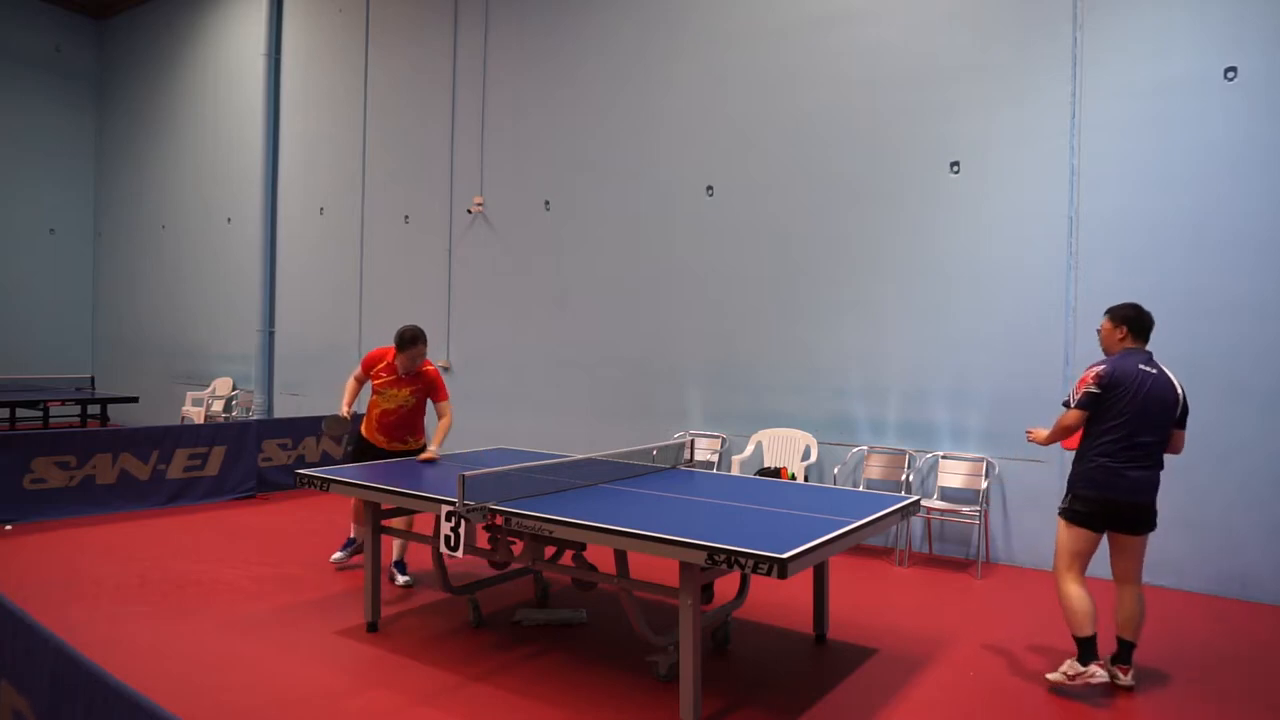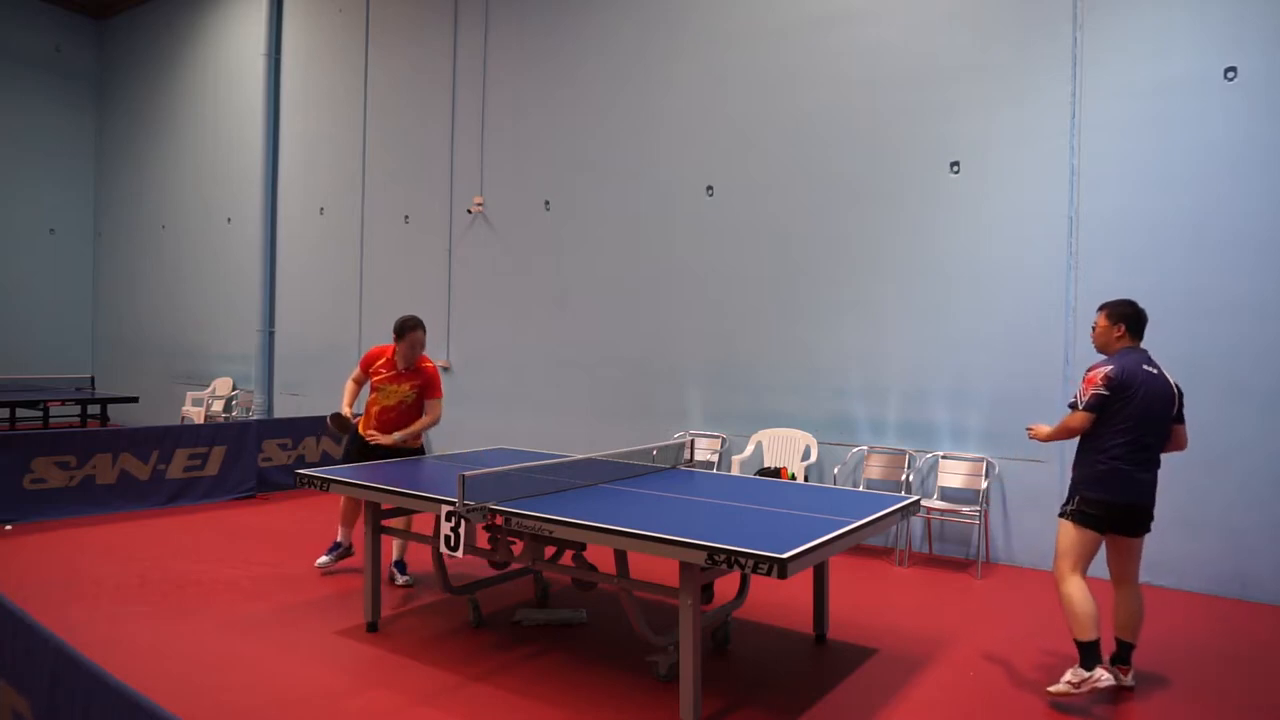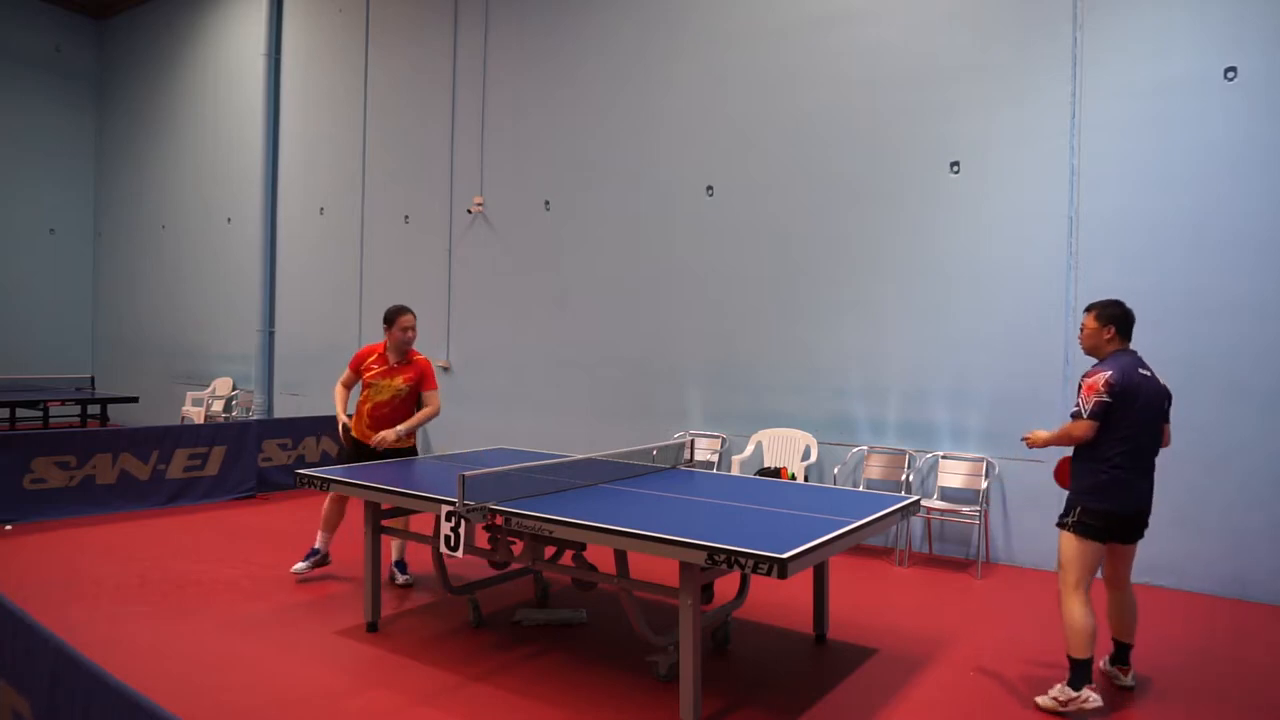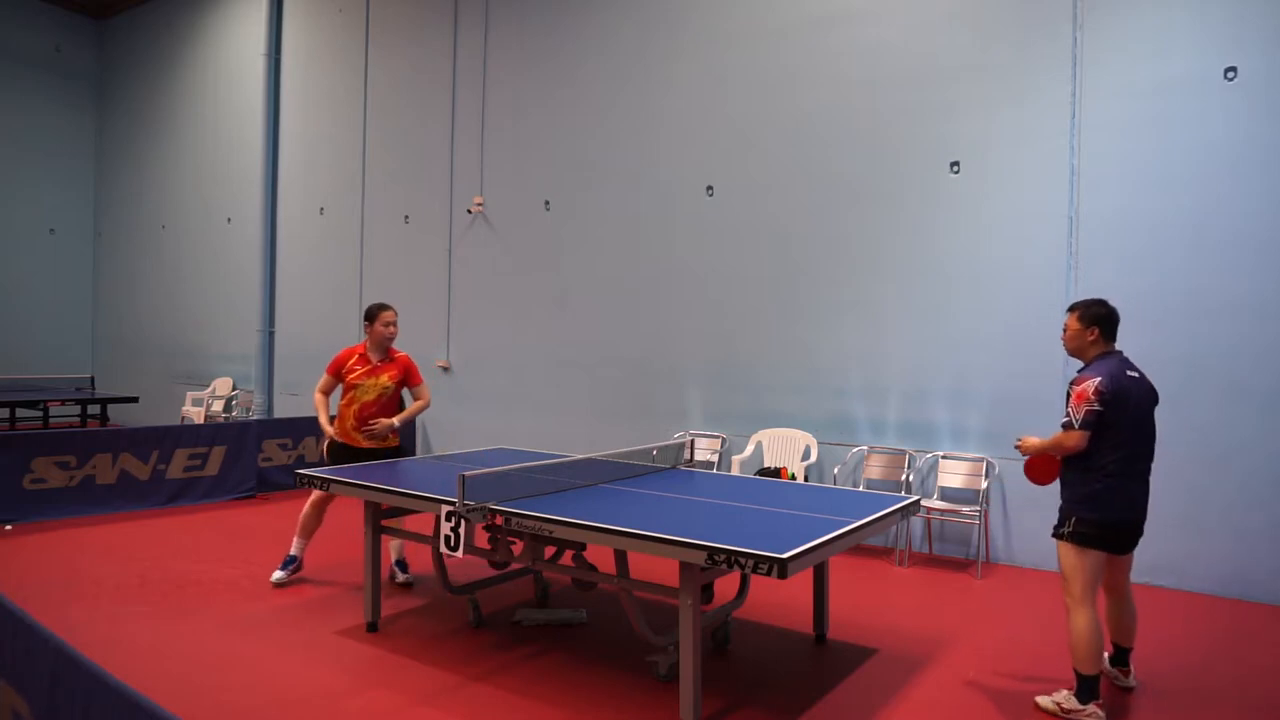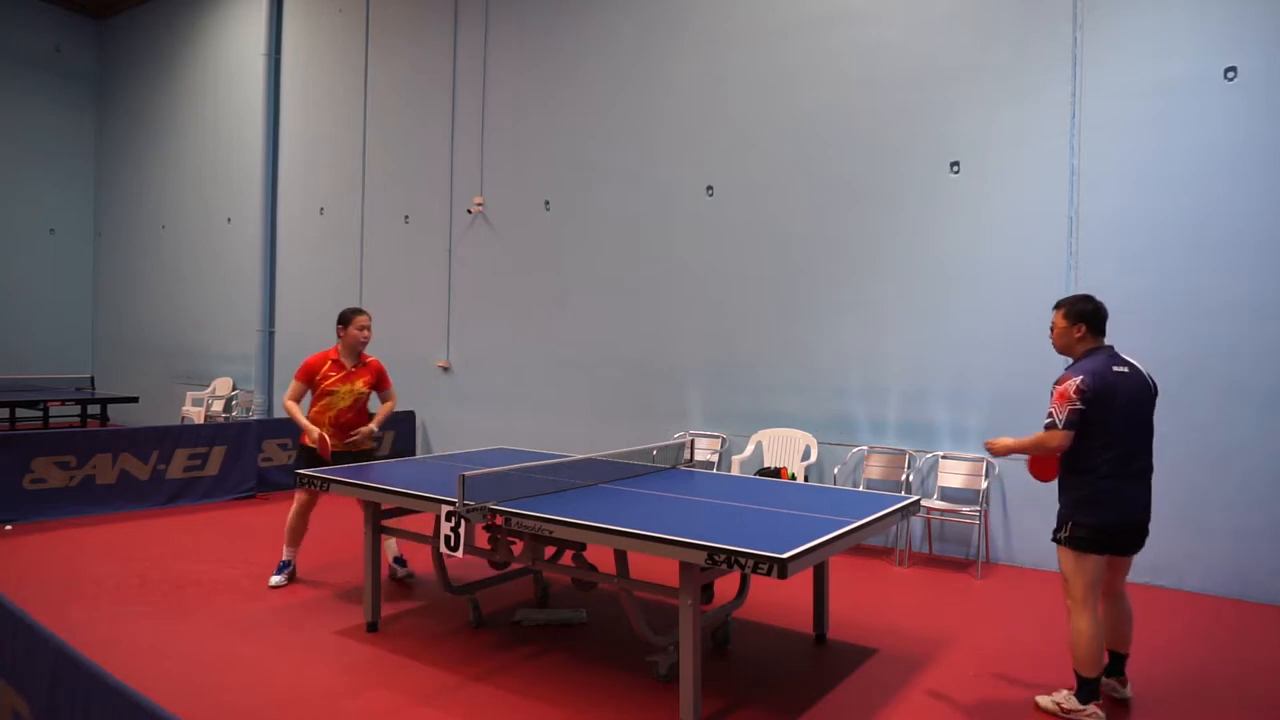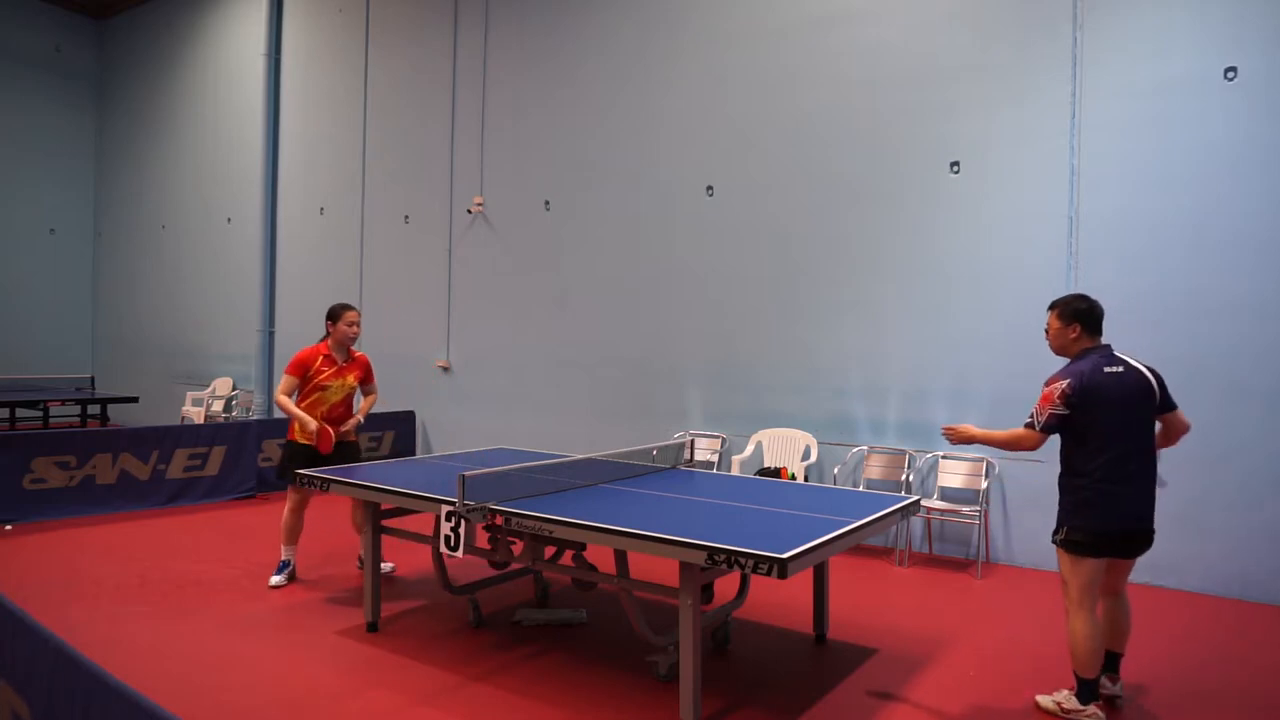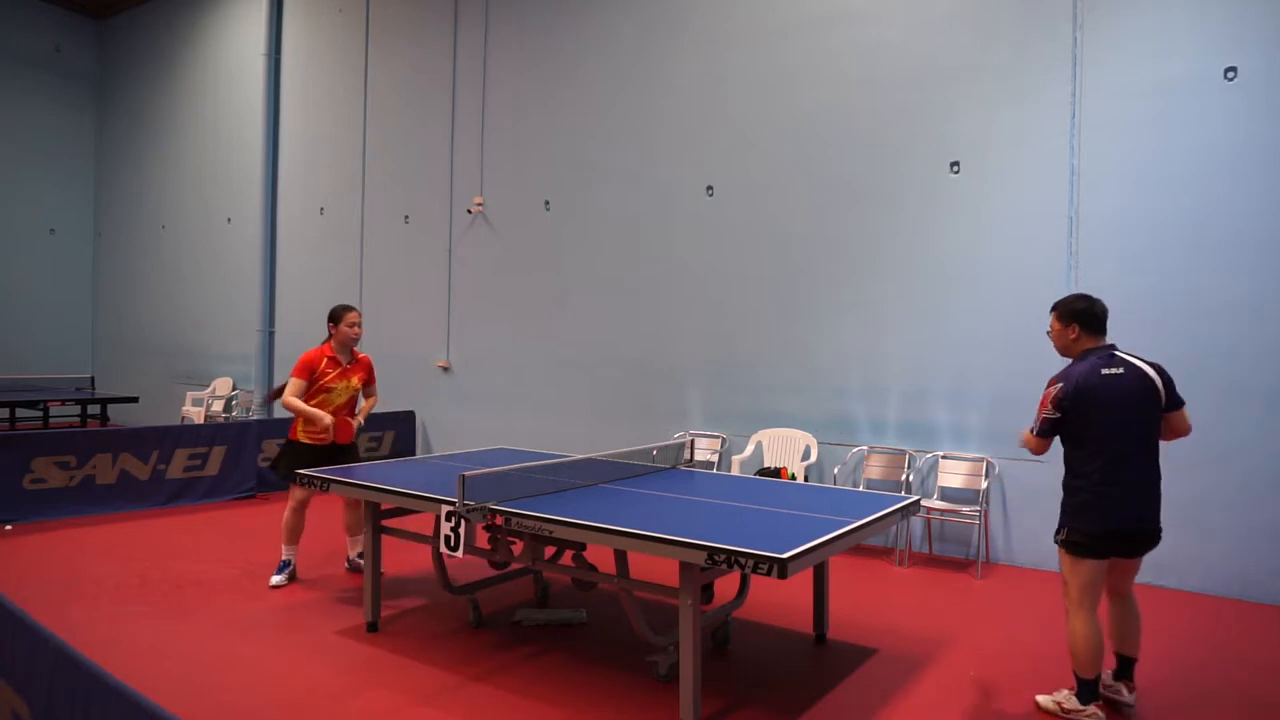
dt=0.2s
person 1, frame 1
left shoulder: (1103, 371)
right shoulder: (1171, 384)
left elbow: (1071, 422)
right elbow: (1176, 444)
left wrist: (1046, 437)
left hip: (1093, 487)
right hip: (1141, 493)
left knee: (1068, 573)
right knee: (1129, 581)
left ankle: (1087, 662)
right ankle: (1122, 664)
person 1, frame 2
left shoulder: (1106, 371)
right shoulder: (1166, 381)
left elbow: (1078, 423)
right elbow: (1178, 440)
left wrist: (1047, 433)
left hip: (1096, 489)
right hip: (1139, 493)
left knee: (1069, 574)
right knee: (1126, 581)
left ankle: (1090, 668)
right ankle: (1122, 665)
person 1, frame 3
left shoulder: (1103, 375)
right shoulder: (1154, 381)
left elbow: (1081, 432)
right elbow: (1163, 439)
left wrist: (1045, 439)
left hip: (1095, 497)
right hip: (1136, 499)
left knee: (1073, 589)
right knee: (1119, 584)
left ankle: (1081, 687)
right ankle: (1121, 665)
person 1, frame 4
left shoulder: (1091, 381)
right shoulder: (1142, 380)
left elbow: (1073, 442)
left wrist: (1038, 446)
left hip: (1090, 507)
right hip: (1131, 506)
left knee: (1079, 601)
right knee: (1118, 589)
right ankle: (1120, 667)
person 1, frame 5
left shoulder: (1077, 379)
right shoulder: (1139, 375)
left elbow: (1057, 442)
left wrist: (1008, 445)
left hip: (1089, 510)
right hip: (1135, 508)
left knee: (1082, 604)
right knee: (1114, 593)
right ankle: (1116, 677)
person 1, frame 6
left shoulder: (1068, 382)
right shoulder: (1142, 373)
left elbow: (1028, 439)
right elbow: (1178, 427)
left wrist: (975, 435)
left hip: (1089, 513)
right hip: (1138, 511)
left knee: (1080, 605)
right knee: (1114, 592)
right ankle: (1109, 676)
person 1, frame 7
left shoulder: (1065, 385)
right shoulder: (1150, 373)
left elbow: (1037, 445)
right elbow: (1179, 427)
left wrist: (1029, 436)
left hip: (1089, 514)
right hip: (1141, 512)
left knee: (1080, 607)
right knee: (1121, 592)
right ankle: (1123, 680)
person 2, frame 1
left shoulder: (431, 376)
right shoulder: (376, 358)
left elbow: (445, 417)
right elbow: (356, 379)
left wrist: (433, 448)
right wrist: (346, 405)
left hip: (408, 447)
right hip: (370, 439)
left ankle: (397, 563)
right ankle: (355, 540)
person 2, frame 2
left shoulder: (429, 372)
right shoulder: (375, 356)
left elbow: (433, 416)
right elbow: (354, 381)
left wrist: (395, 438)
right wrist: (346, 406)
left hip: (405, 446)
right hip: (366, 437)
left ankle: (397, 564)
right ankle: (343, 544)
person 2, frame 3
left shoulder: (421, 366)
right shoulder: (366, 355)
left elbow: (433, 407)
right elbow: (343, 385)
left wrist: (399, 431)
right wrist: (341, 414)
left hip: (398, 446)
right hip: (359, 439)
right knee: (337, 494)
left ankle: (397, 564)
right ankle: (320, 551)
person 2, frame 4
left shoulder: (403, 363)
right shoulder: (345, 358)
left elbow: (424, 400)
right elbow: (320, 393)
left wrist: (395, 422)
right wrist: (326, 425)
left hip: (384, 446)
right hip: (345, 443)
right knee: (319, 499)
left ankle: (398, 564)
right ankle: (294, 559)
person 2, frame 5
left shoulder: (374, 367)
right shoulder: (316, 363)
left elbow: (390, 401)
right elbow: (289, 401)
left wrist: (372, 426)
right wrist: (308, 428)
left hip: (356, 447)
right hip: (317, 446)
right knee: (303, 504)
left ankle: (395, 561)
right ankle: (287, 563)
person 2, frame 6
left shoulder: (361, 362)
right shoulder: (306, 358)
left elbow: (371, 394)
right elbow: (281, 397)
left wrist: (357, 418)
right wrist: (305, 419)
left hip: (343, 441)
right hip: (305, 442)
right knee: (296, 500)
left ankle: (368, 556)
right ankle: (286, 563)
person 2, frame 7
left shoulder: (364, 363)
right shoulder: (311, 359)
left elbow: (371, 396)
right elbow: (288, 400)
left wrist: (359, 418)
right wrist: (317, 414)
left hip: (343, 442)
right hip: (306, 442)
left knee: (354, 498)
right knee: (298, 500)
left ankle: (355, 557)
right ankle: (287, 563)
